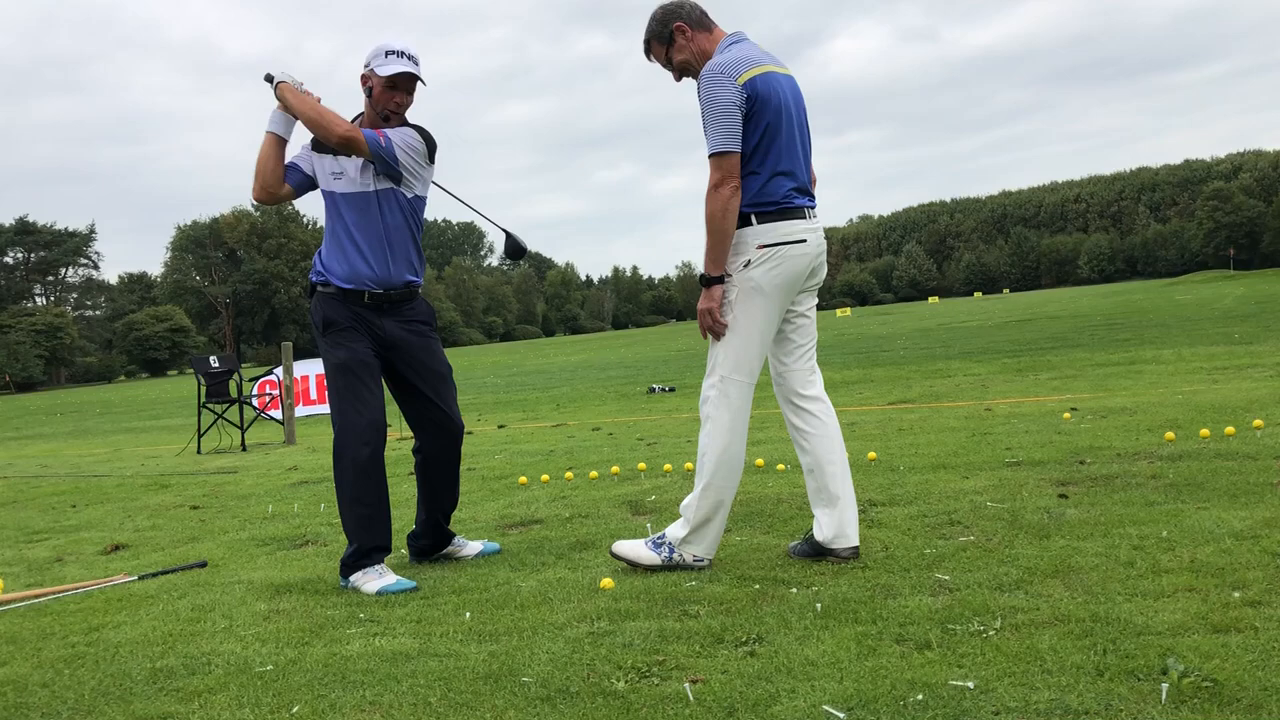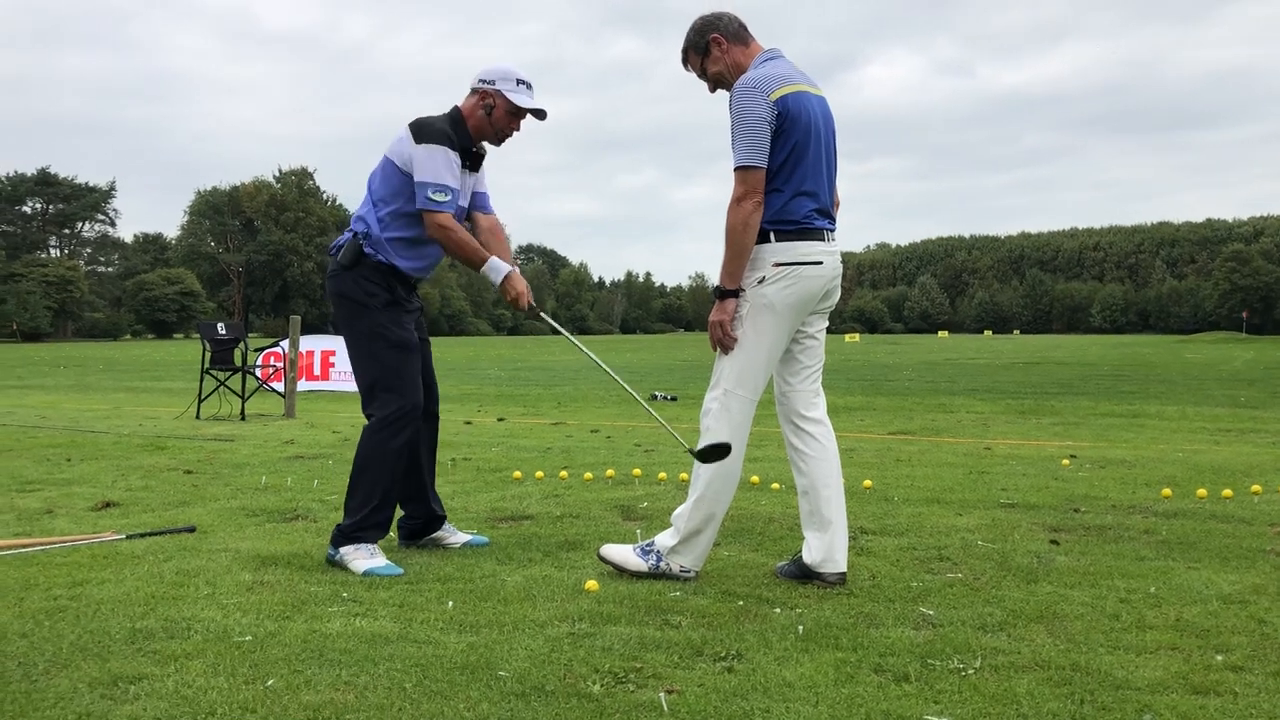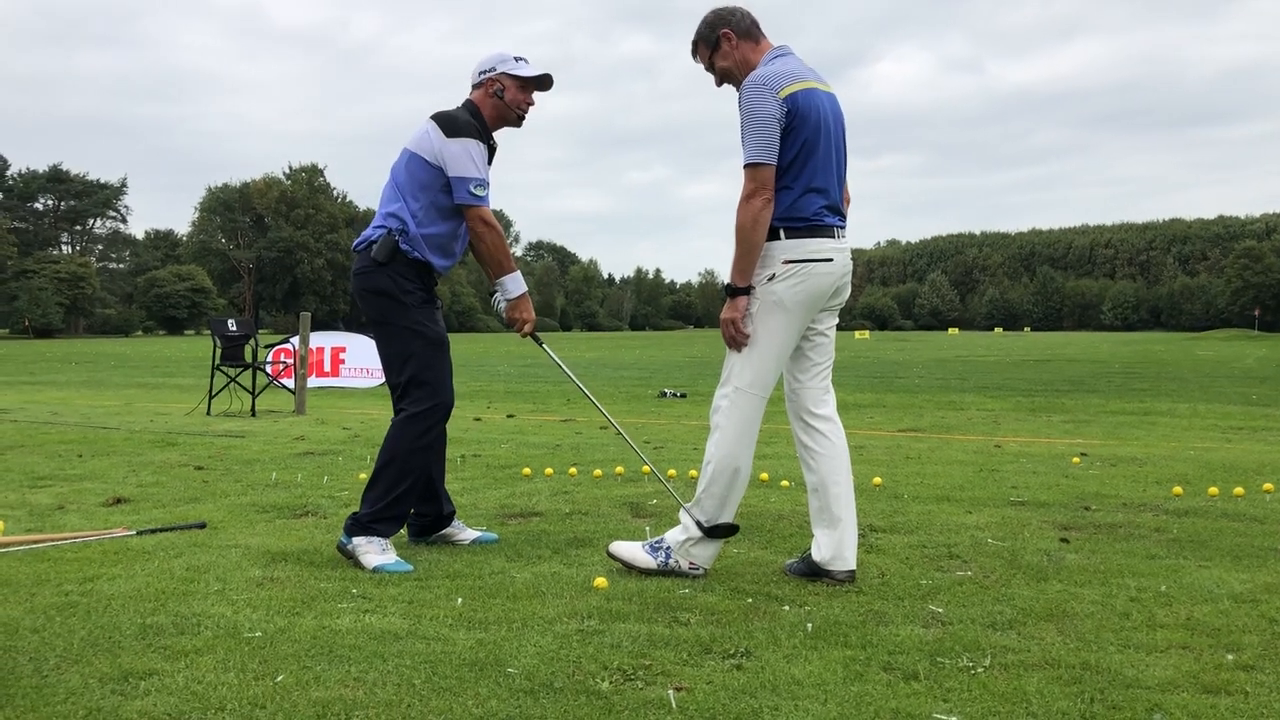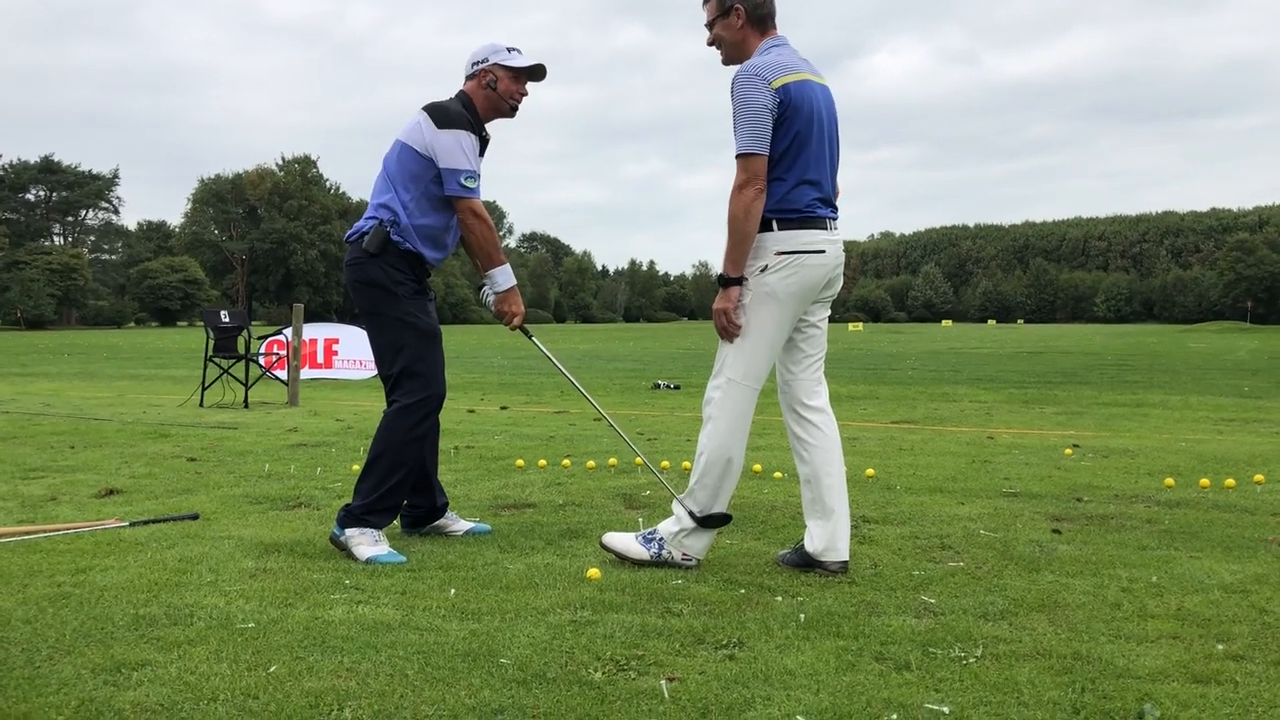
dt=0.5s
person 1, frame 1
left shoulder: (720, 73)
right shoulder: (775, 68)
left elbow: (726, 183)
left wrist: (712, 279)
left hip: (764, 244)
right hip: (805, 236)
left knee: (725, 395)
right knee: (802, 386)
left ankle: (690, 542)
right ankle: (836, 529)
person 1, frame 2
left shoulder: (753, 88)
right shoulder: (809, 87)
left elbow: (749, 199)
left wrist: (726, 292)
left hip: (778, 262)
right hip: (822, 260)
left knee: (728, 407)
right knee: (805, 408)
left ankle: (679, 551)
right ankle: (826, 553)
person 1, frame 3
left shoulder: (763, 85)
right shoulder: (818, 84)
left elbow: (759, 195)
left wrist: (737, 289)
left hip: (788, 261)
right hip: (832, 258)
left knee: (737, 405)
right knee: (815, 406)
left ankle: (689, 548)
right ankle: (835, 552)
person 1, frame 4
left shoulder: (756, 75)
right shoulder: (813, 76)
left elbow: (751, 186)
left wrist: (729, 280)
left hip: (780, 251)
right hip: (824, 250)
left knee: (730, 396)
right knee: (807, 397)
left ankle: (683, 538)
right ankle: (828, 542)
person 2, frame 1
left shoulder: (415, 142)
right shoulder: (324, 147)
left elbow: (341, 134)
right elbow: (268, 192)
left wrist: (290, 91)
right wrist: (279, 117)
left hip: (404, 308)
right hip: (342, 308)
left knee: (442, 427)
right knee: (359, 430)
left ankle: (433, 538)
right ankle: (364, 561)
person 2, frame 2
left shoulder: (472, 157)
right shoulder: (432, 138)
left elbow: (485, 224)
right elbow: (441, 227)
left wrist: (512, 271)
right wrist: (498, 271)
left hip: (397, 285)
right hip: (366, 280)
left knee: (421, 404)
right knee: (396, 405)
left ankle: (422, 520)
right ankle: (355, 537)
person 2, frame 3
left shoulder: (469, 137)
right shoulder: (460, 131)
left elbow: (475, 229)
right elbow: (482, 223)
left wrist: (505, 292)
right wrist: (517, 290)
left hip: (404, 276)
right hip: (395, 274)
left knee: (428, 400)
right knee: (427, 400)
left ankle: (432, 518)
right ankle: (367, 530)
person 2, frame 4
left shoulder: (461, 128)
right shoulder: (451, 121)
left elbow: (465, 221)
right elbow: (472, 215)
left wrist: (493, 285)
right wrist: (505, 283)
left hip: (400, 268)
right hip: (386, 265)
left knee: (422, 391)
right knee: (418, 391)
left ankle: (424, 509)
right ankle: (360, 521)
